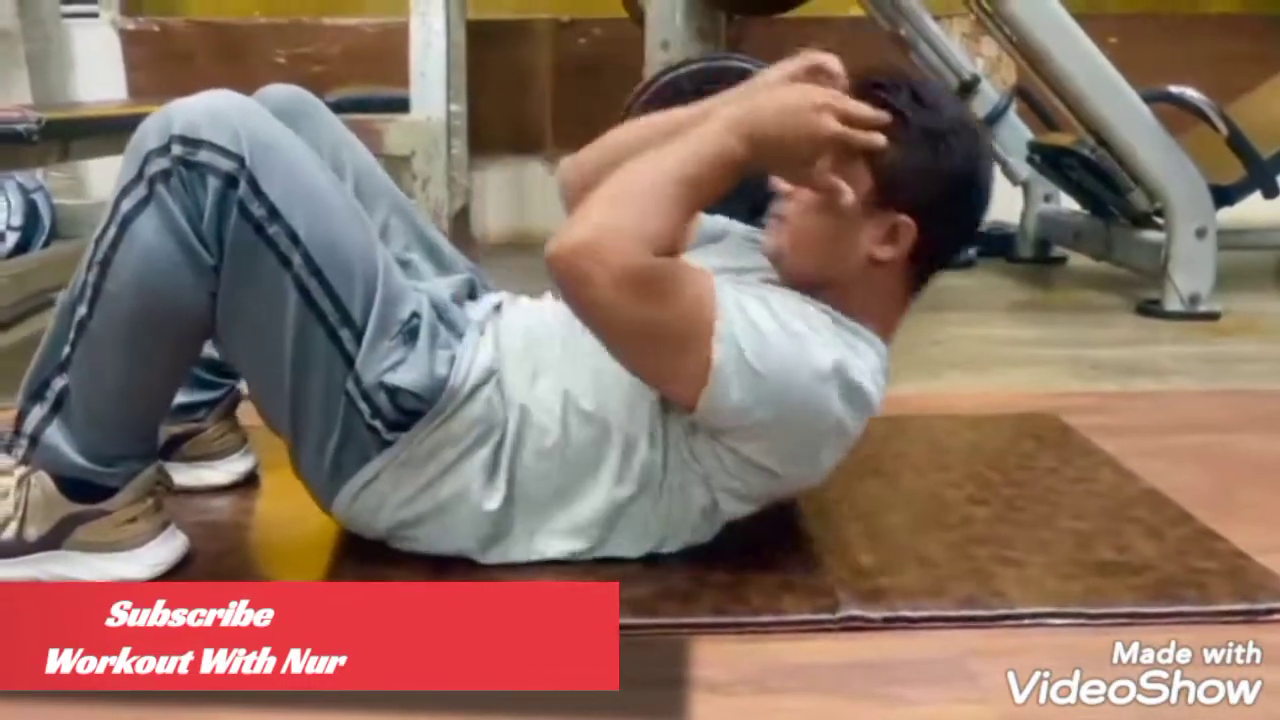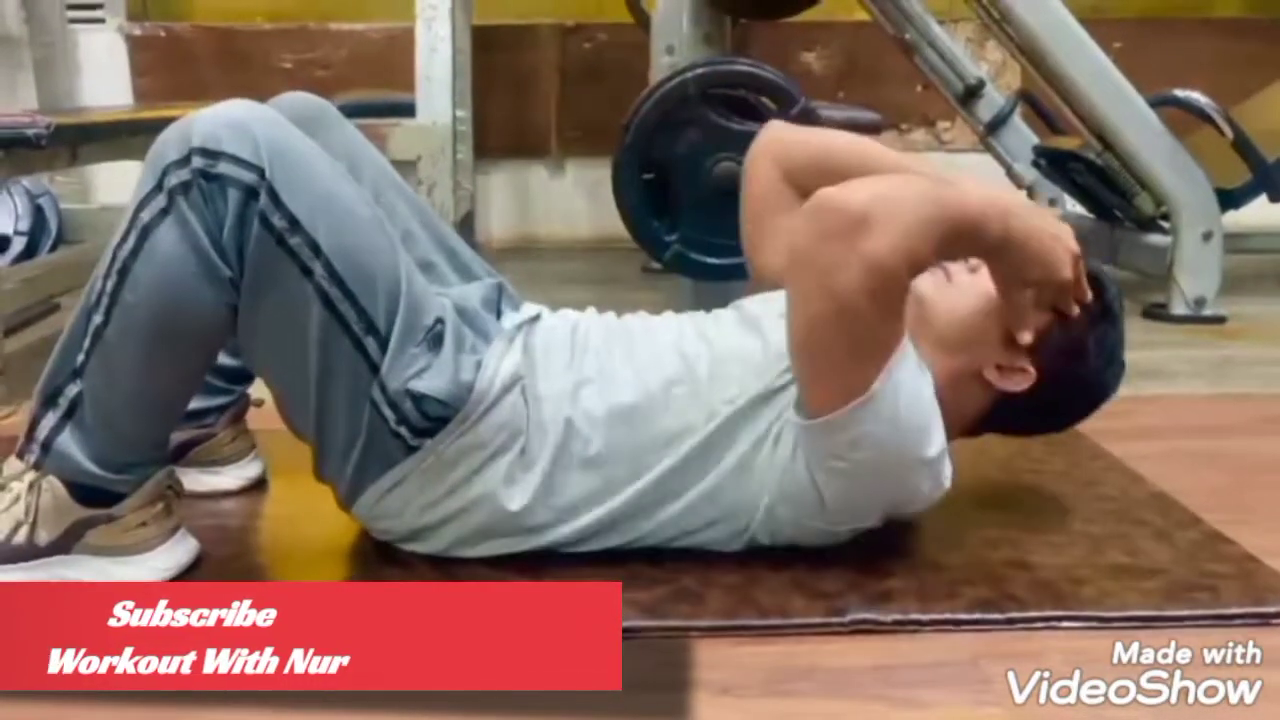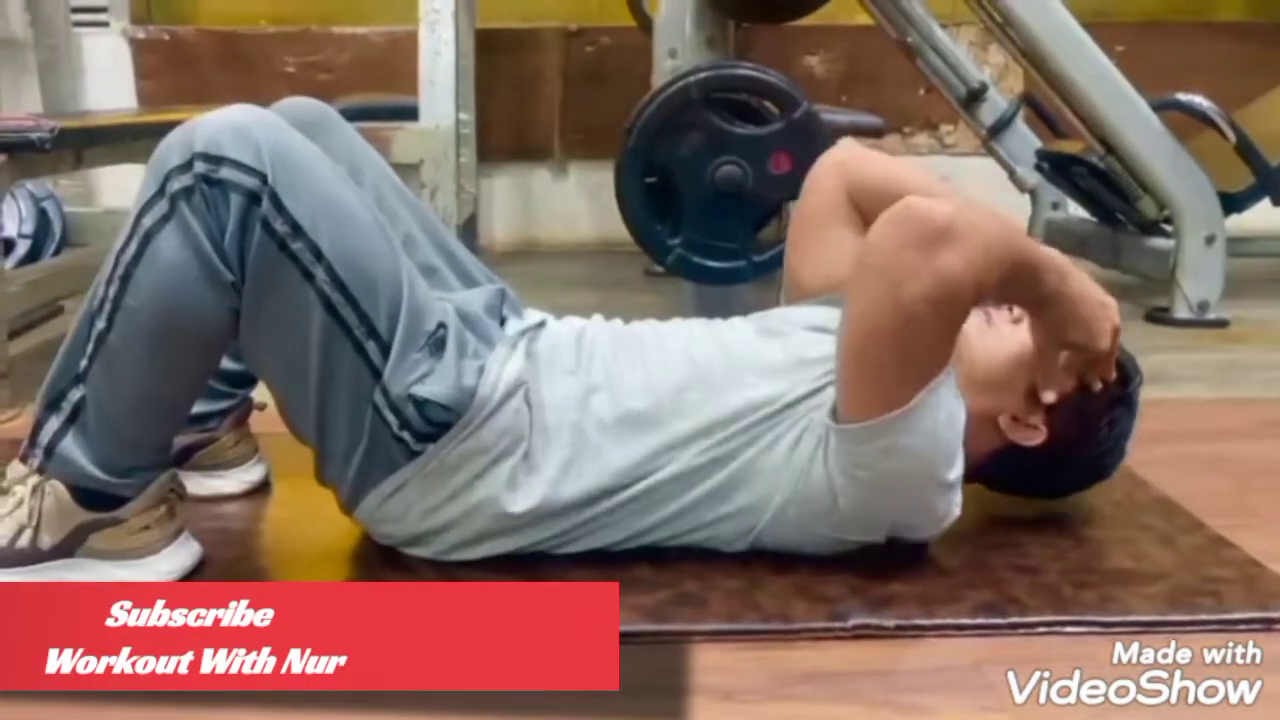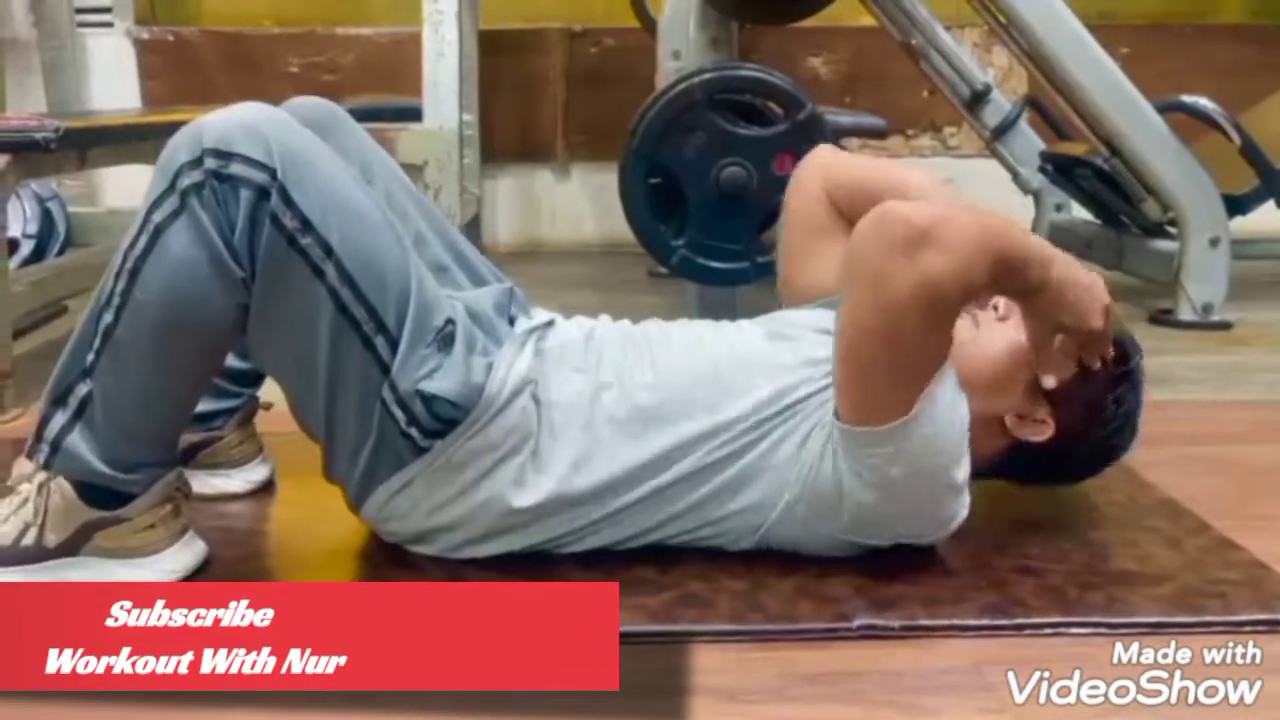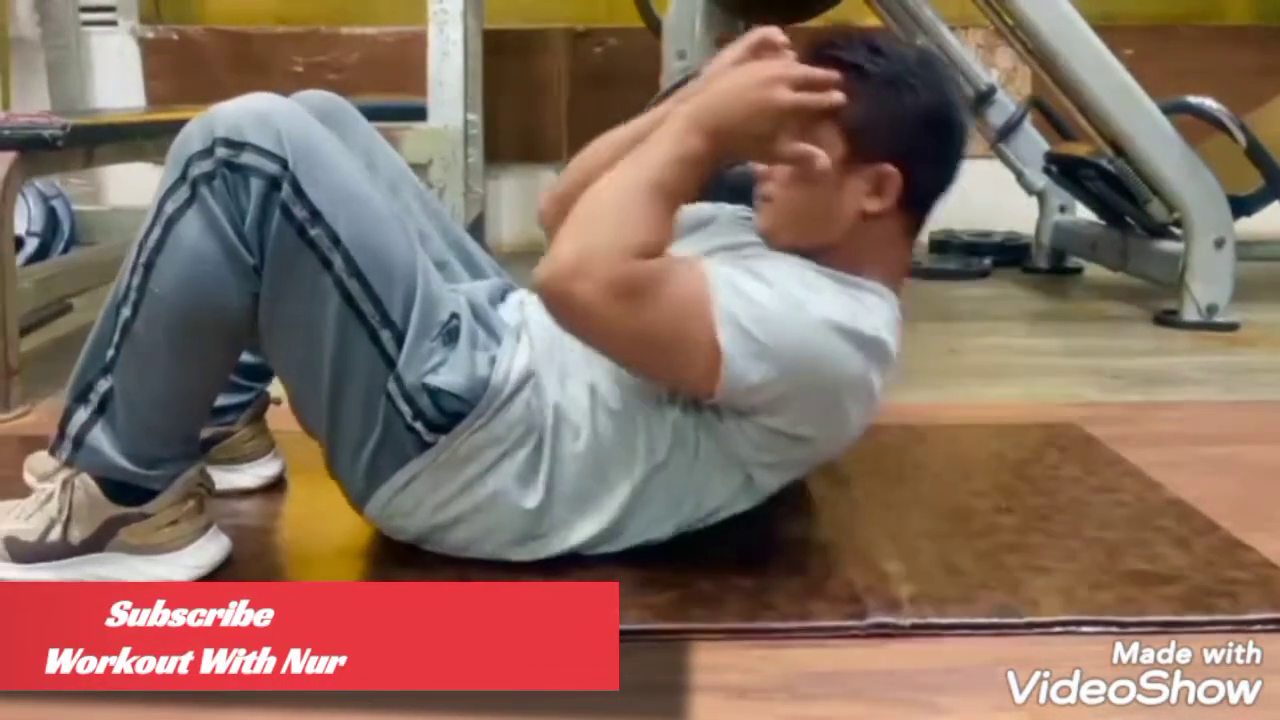
dt=0.3s
person 1, frame 1
left shoulder: (812, 383)
right shoulder: (786, 278)
left elbow: (588, 258)
right elbow: (585, 178)
left wrist: (747, 124)
right wrist: (744, 107)
left hip: (420, 441)
right hip: (466, 344)
left knee: (201, 146)
right knee: (276, 115)
right ankle: (183, 419)
person 1, frame 2
left shoulder: (890, 442)
right shoulder: (865, 344)
left elbow: (845, 228)
right elbow: (773, 153)
left wrist: (985, 216)
right wrist: (950, 189)
left hip: (448, 442)
right hip: (504, 351)
left knee: (221, 159)
right knee: (290, 125)
right ankle: (193, 424)
person 1, frame 3
left shoulder: (896, 471)
right shoulder: (862, 357)
left elbow: (932, 239)
right elbow: (841, 174)
left wrist: (1053, 279)
right wrist: (1024, 262)
left hip: (451, 444)
right hip: (505, 354)
left knee: (223, 164)
right knee: (294, 129)
right ankle: (196, 426)
person 1, frame 4
left shoulder: (909, 477)
right shoulder: (868, 362)
left elbow: (913, 244)
right elbow: (822, 179)
left wrist: (1043, 268)
right wrist: (1025, 253)
left hip: (460, 443)
right hip: (510, 355)
left knee: (231, 161)
right knee: (300, 129)
left ankle: (97, 502)
right ankle: (199, 424)
person 1, frame 5
left shoulder: (828, 337)
right shoulder: (797, 247)
left elbow: (579, 278)
right elbow: (572, 211)
left wrist: (701, 123)
right wrist: (709, 108)
left hip: (456, 448)
right hip: (502, 370)
left knee: (243, 151)
right knee: (312, 122)
left ankle: (118, 498)
right ankle: (210, 425)
